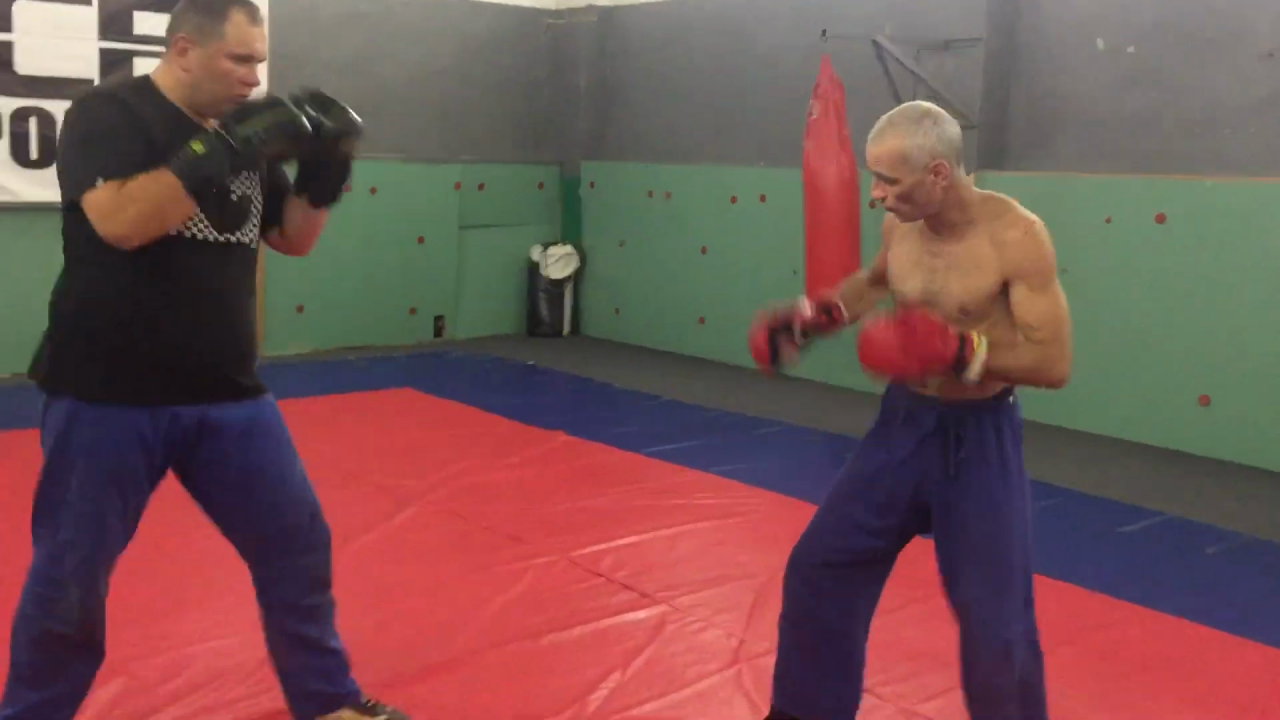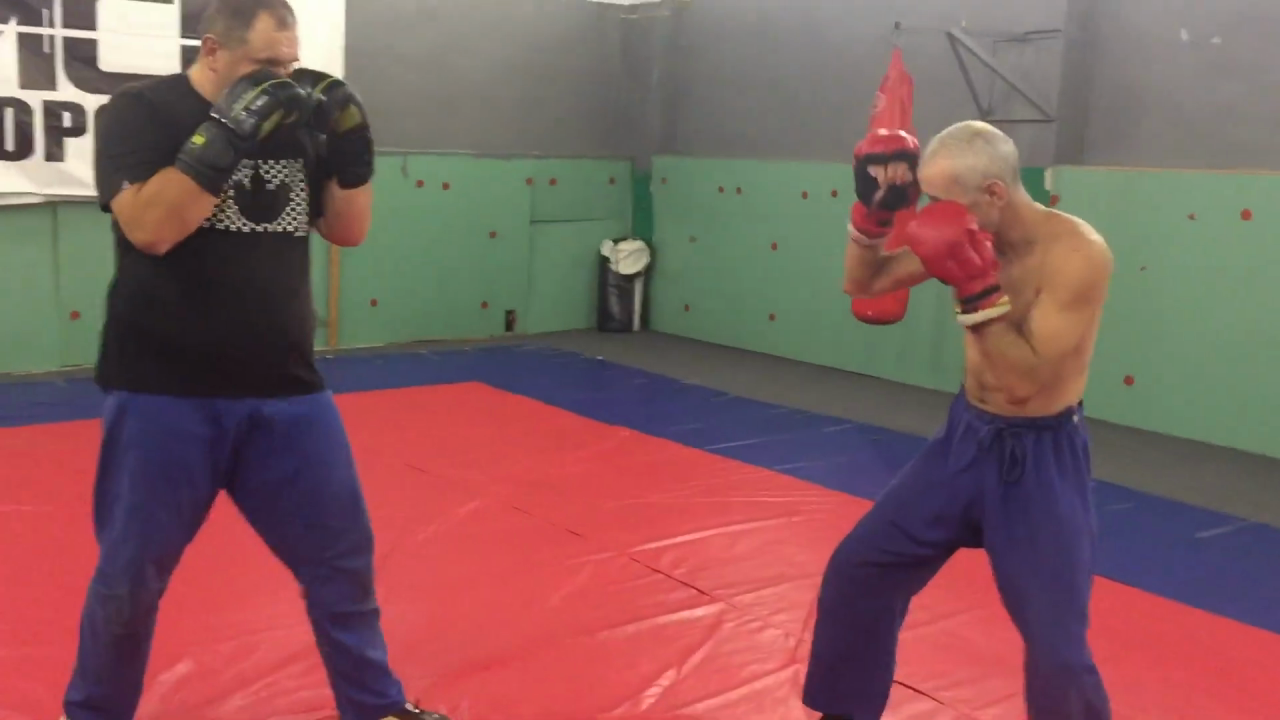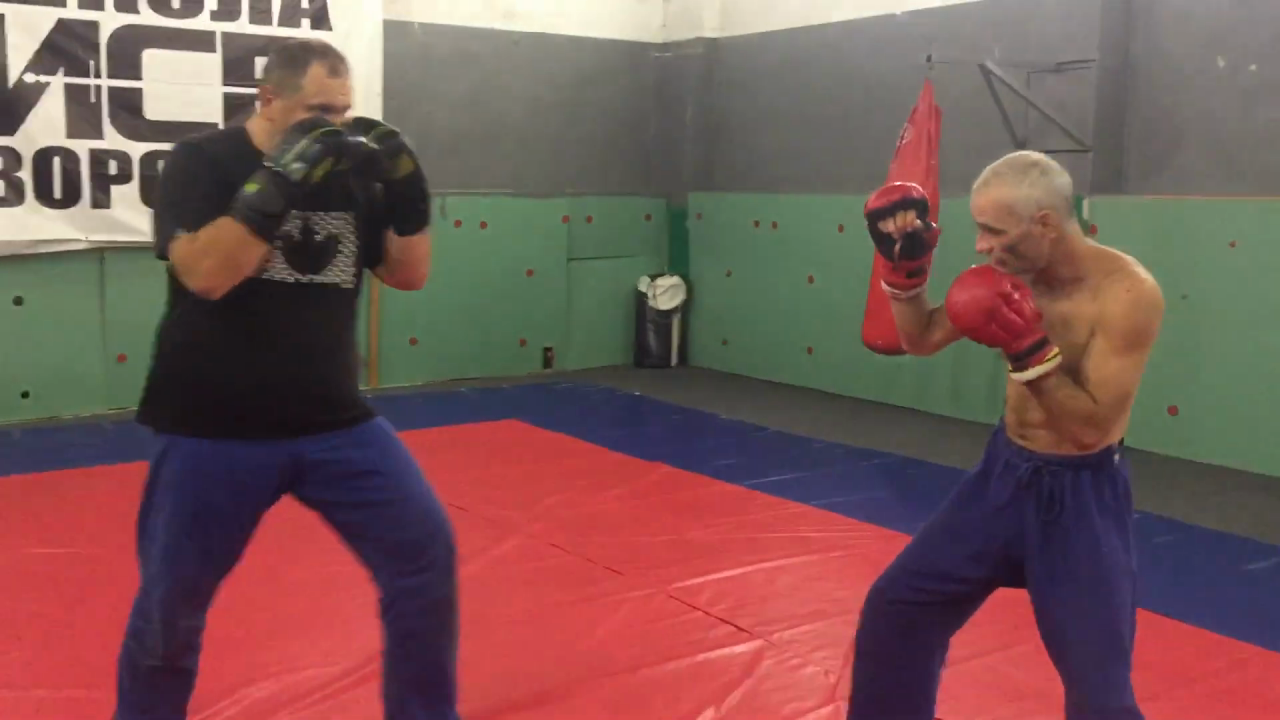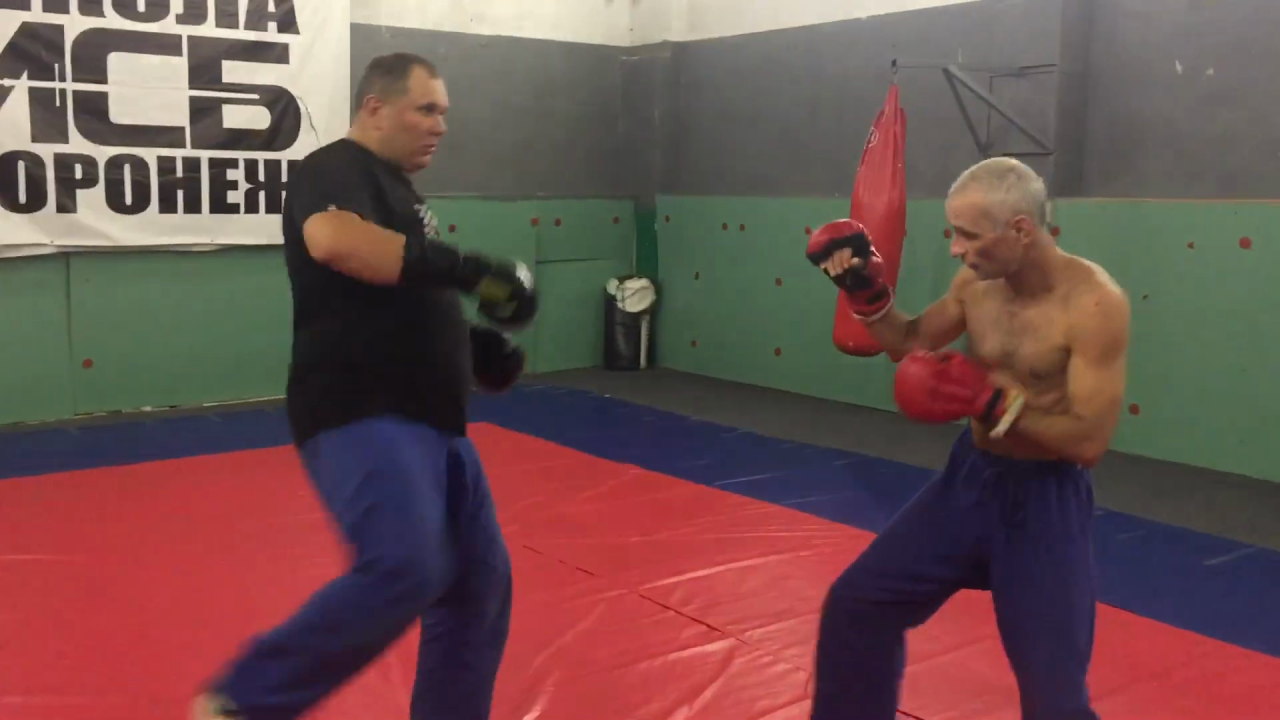
dt=0.4s
person 1, frame 1
left shoulder: (244, 127)
right shoulder: (107, 113)
left elbow: (294, 238)
right elbow: (121, 223)
left wrist: (325, 164)
right wrist: (216, 150)
left hip: (226, 392)
right hip: (109, 392)
left knee: (295, 541)
right knee: (71, 572)
person 1, frame 2
left shoulder: (294, 121)
right shoulder: (139, 114)
left elbow: (350, 229)
right elbow: (148, 227)
left wrist: (349, 140)
right wrist: (227, 133)
left hip: (286, 387)
right hip: (166, 390)
left knee: (339, 548)
right knee: (134, 567)
person 1, frame 3
left shoulder: (347, 171)
right shoulder: (199, 163)
left elbow: (408, 273)
right elbow: (204, 273)
left wrist: (408, 190)
right wrist: (279, 182)
left hip: (332, 421)
right hip: (213, 428)
left knee: (423, 548)
right knee: (173, 597)
person 1, frame 4
left shoulder: (393, 187)
right shoulder: (336, 170)
right elbow: (334, 240)
left wrist: (471, 342)
right wrist: (473, 272)
left hip: (428, 424)
right hip: (365, 420)
left knee: (481, 589)
right knee: (402, 578)
person 2, frame 1
left shoulder: (1017, 236)
right shoulder: (901, 222)
left elbow: (1053, 365)
right elbow: (871, 282)
left wrist: (955, 349)
right wrist: (816, 313)
left hip: (977, 438)
right hip: (901, 424)
left knee: (995, 623)
right knee: (819, 567)
person 2, frame 2
left shoulder: (1078, 253)
right shoulder: (967, 237)
left elbow: (1027, 384)
right elbow: (863, 281)
left wrist: (977, 289)
left hip: (1040, 456)
right hip: (966, 436)
left knee: (1056, 645)
right knee: (858, 569)
person 2, frame 3
left shoulder: (1128, 294)
right shoulder: (1008, 271)
left elbow: (1091, 429)
right elbow: (921, 339)
left wrist: (1028, 349)
right wrist: (906, 267)
left hip: (1079, 495)
right hip: (1003, 473)
right knee: (895, 606)
person 2, frame 4
left shoulder: (1095, 303)
right shoulder: (977, 281)
left elbow: (1089, 440)
right elbow: (910, 346)
left wrist: (988, 403)
right wrist: (866, 293)
left hip: (1046, 499)
right hip: (969, 479)
right knee: (856, 604)
